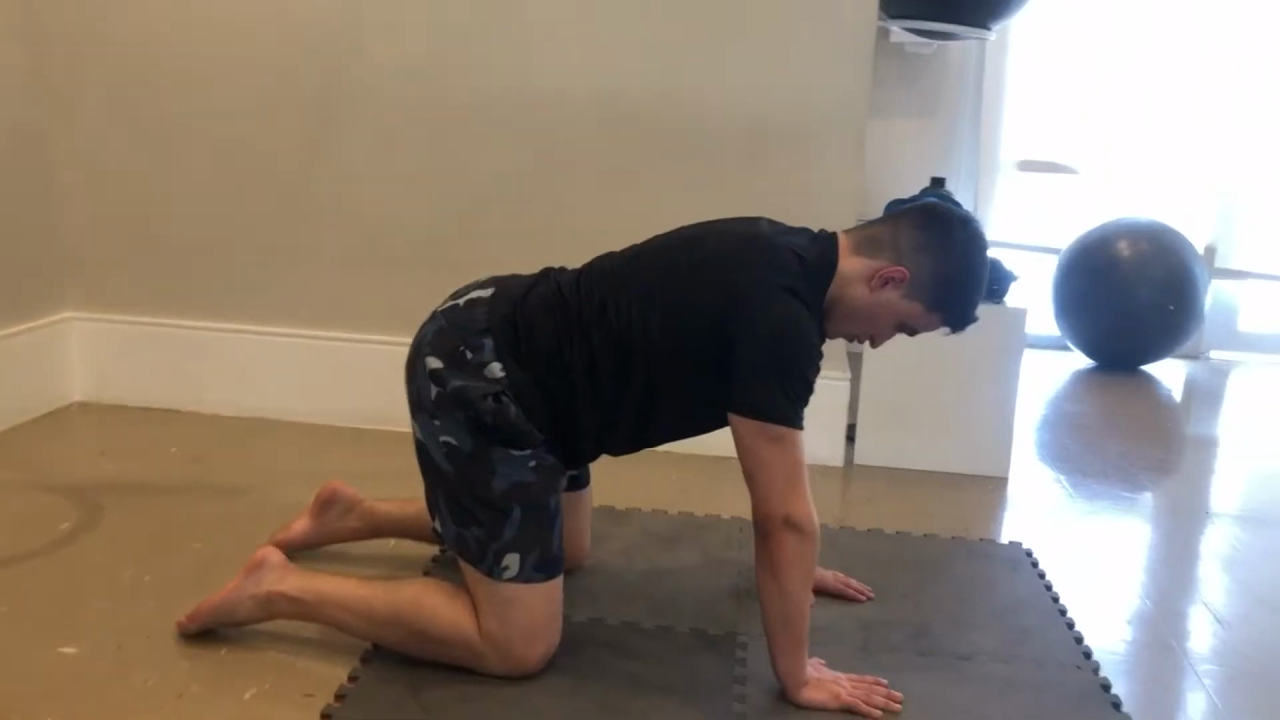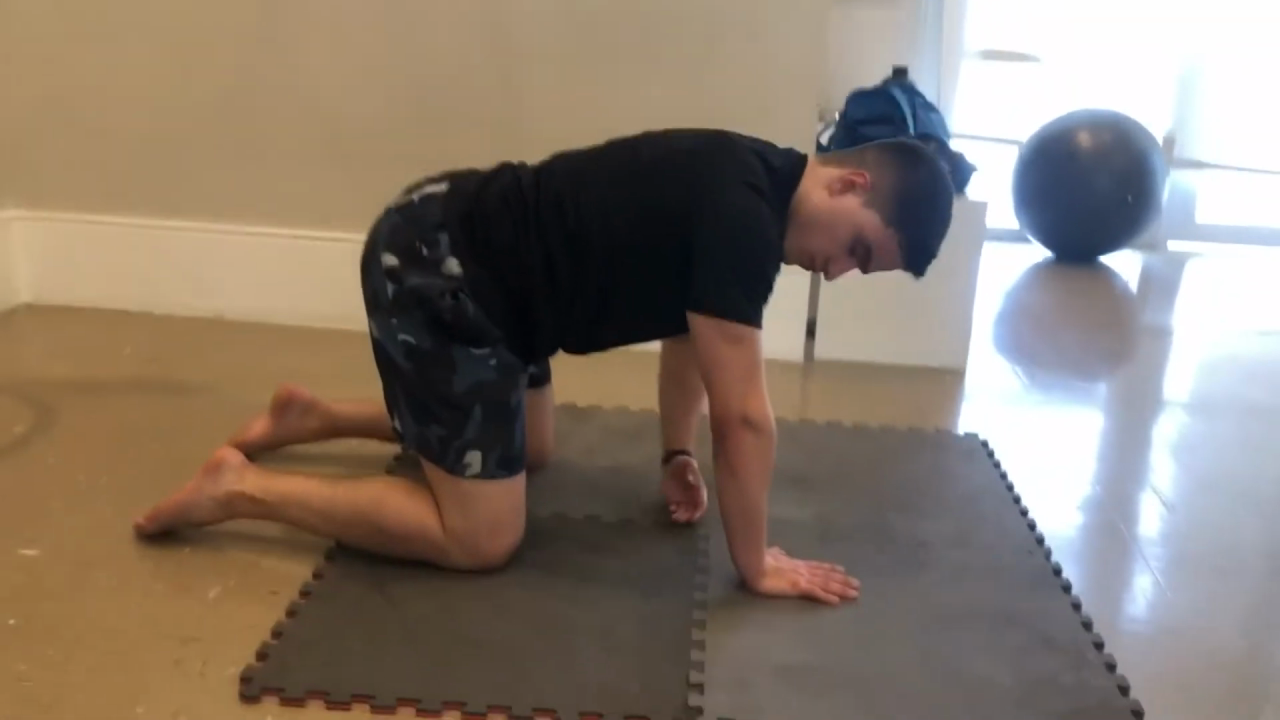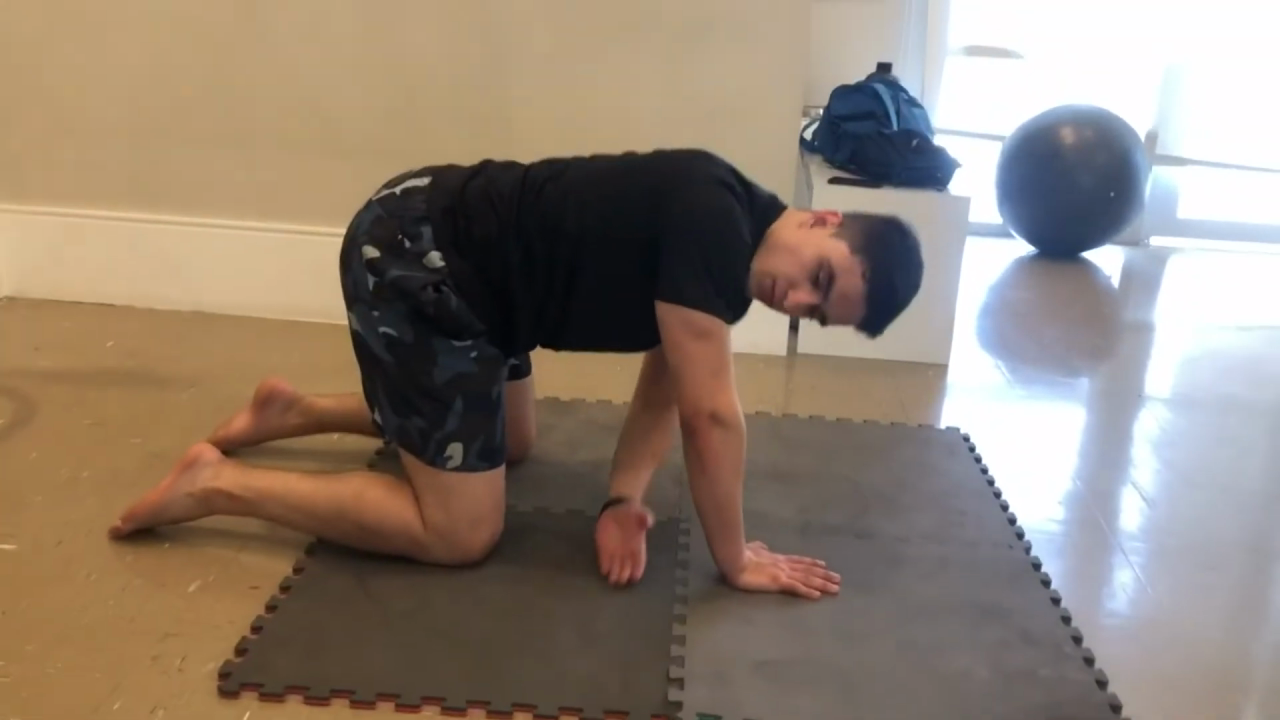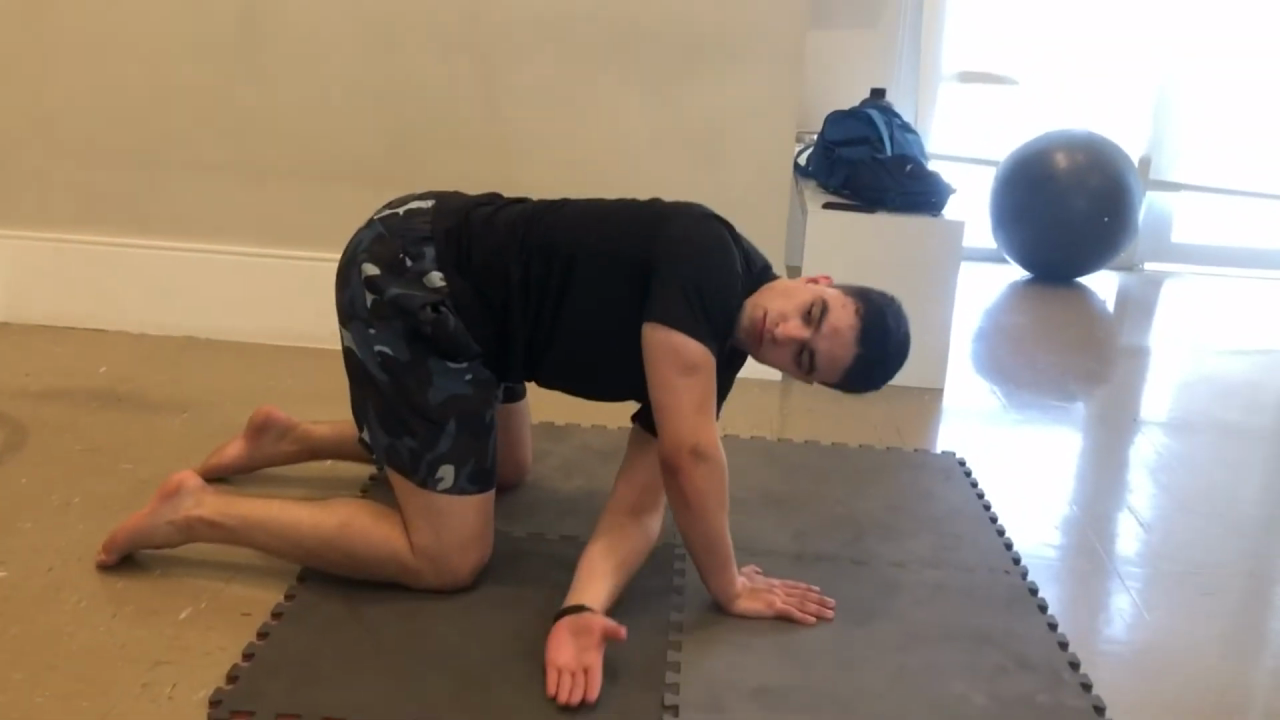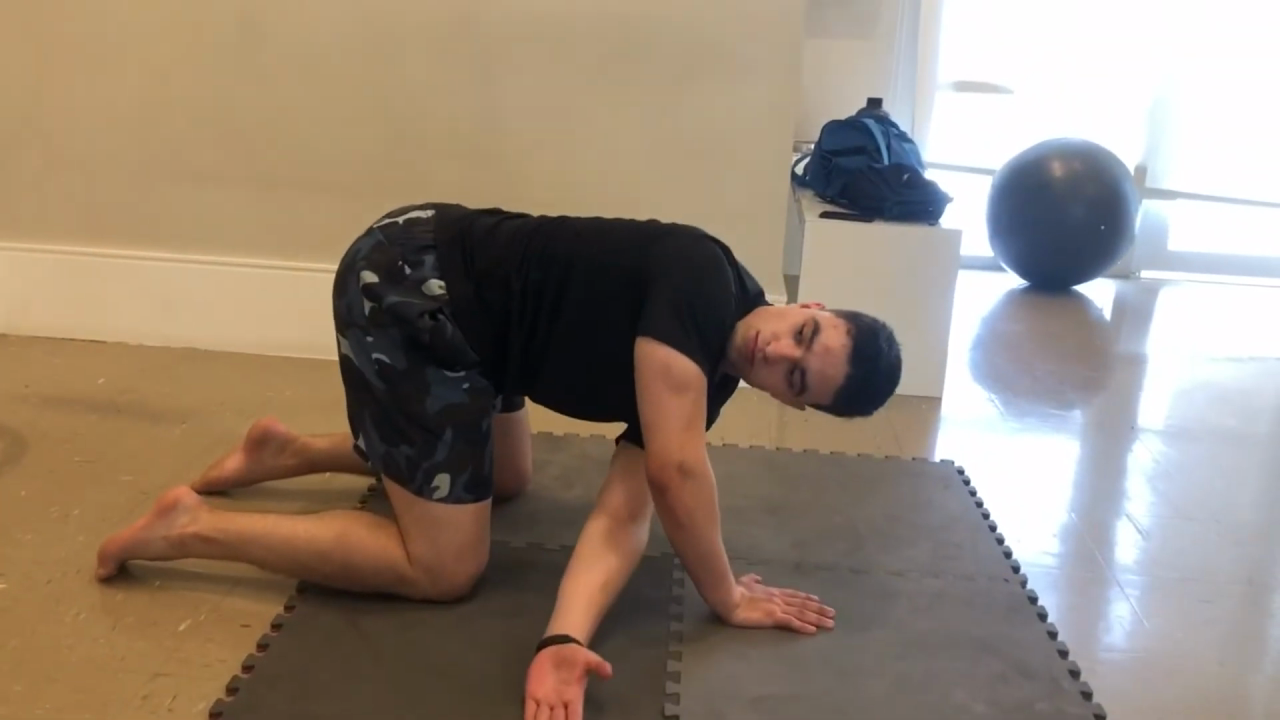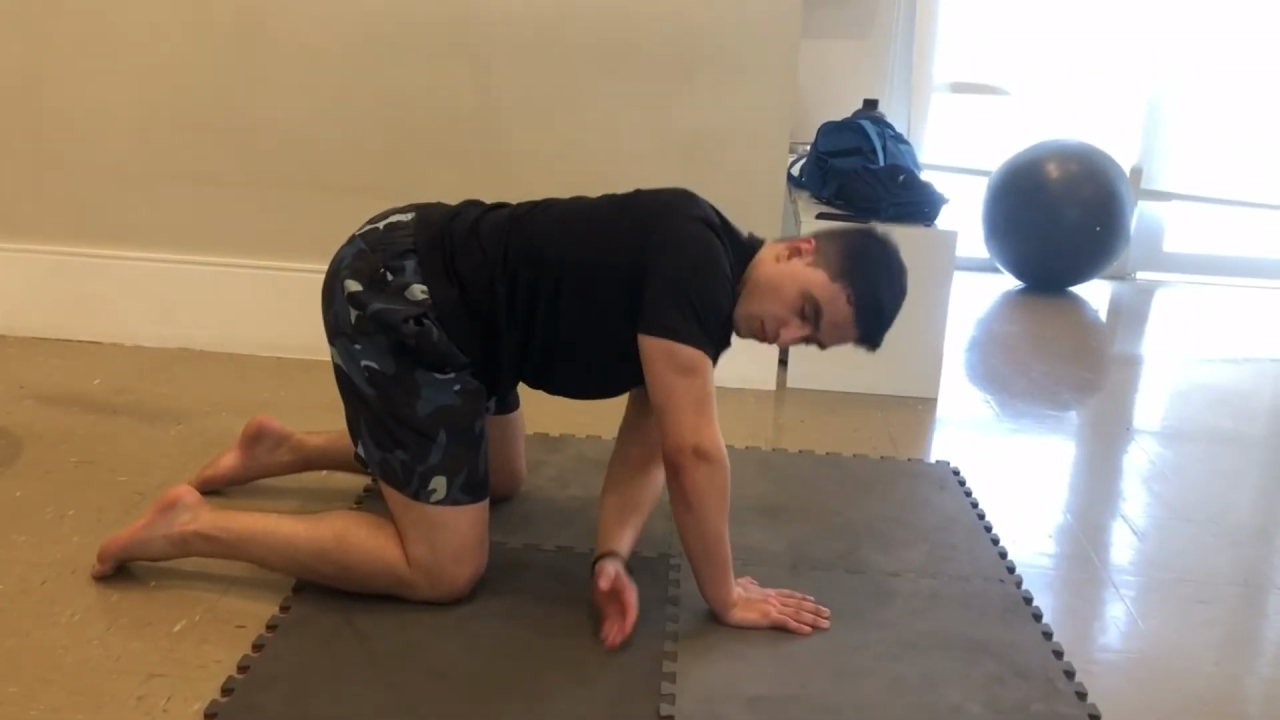
dt=0.4s
person 1, frame 1
left shoulder: (787, 267)
right shoulder: (779, 312)
right elbow: (785, 516)
left wrist: (795, 566)
left hip: (501, 348)
right hip: (477, 377)
left knee: (564, 553)
right knee: (518, 644)
left ankle: (356, 515)
right ankle: (280, 587)
person 1, frame 2
left shoulder: (747, 182)
right shoulder: (741, 213)
left elbow: (686, 323)
right elbow: (743, 416)
left wrist: (674, 453)
right wrist: (757, 563)
left hip: (458, 250)
right hip: (433, 273)
left knee: (527, 451)
right knee: (483, 538)
left ankle: (315, 414)
right ankle: (242, 488)
person 1, frame 3
left shoulder: (733, 251)
right shoulder: (713, 218)
left elbow: (665, 389)
right elbow: (710, 414)
left wrist: (622, 499)
right wrist: (736, 560)
left hip: (446, 255)
right hip: (412, 259)
left knee: (510, 443)
right knee: (462, 532)
left ankle: (295, 408)
right ankle: (219, 483)
person 1, frame 4
left shoulder: (716, 348)
right shoulder: (706, 261)
left elbow: (641, 500)
right elbow: (690, 454)
left wrist: (579, 611)
right wrist: (729, 586)
left hip: (443, 284)
right hip: (409, 277)
left knee: (504, 469)
right knee: (449, 556)
left ankle: (287, 436)
right ankle: (201, 511)
person 1, frame 5
left shoulder: (708, 372)
right shoulder: (702, 281)
left elbow: (621, 515)
right elbow: (676, 470)
left wrist: (562, 641)
right wrist: (727, 596)
left hip: (442, 301)
right hip: (406, 284)
left knee: (506, 479)
right knee: (446, 567)
left ankle: (288, 451)
right ankle: (196, 527)
person 1, frame 6
left shoulder: (706, 307)
right shoulder: (693, 256)
left elbow: (644, 453)
right elbow: (693, 450)
left wrist: (611, 559)
right wrist: (724, 595)
left hip: (422, 290)
right hip: (393, 297)
left knee: (500, 478)
right knee: (444, 569)
left ankle: (283, 448)
right ankle: (194, 526)
